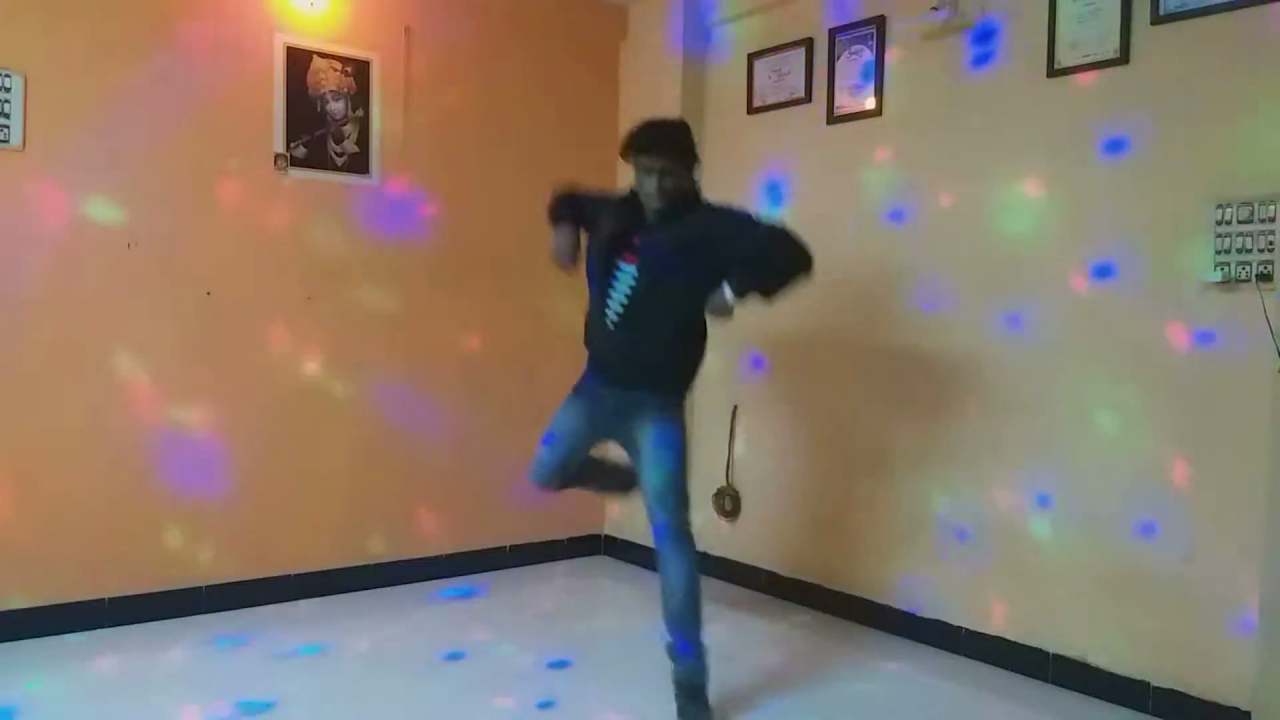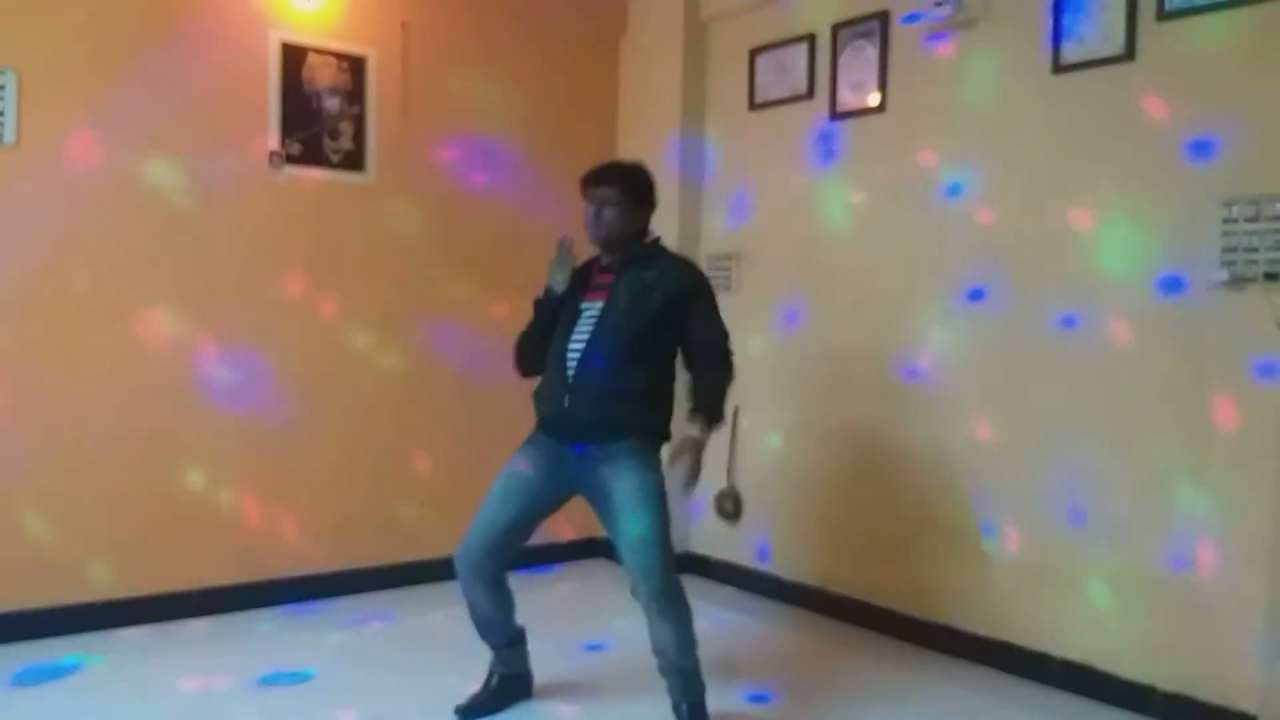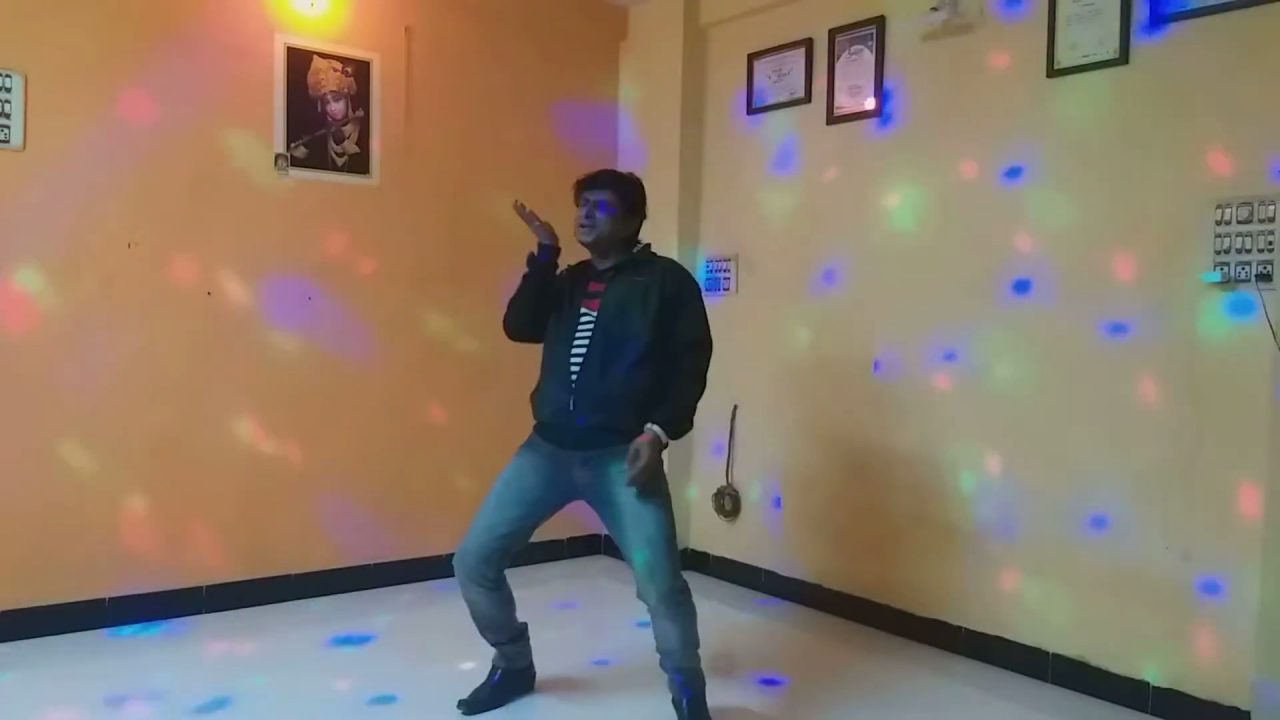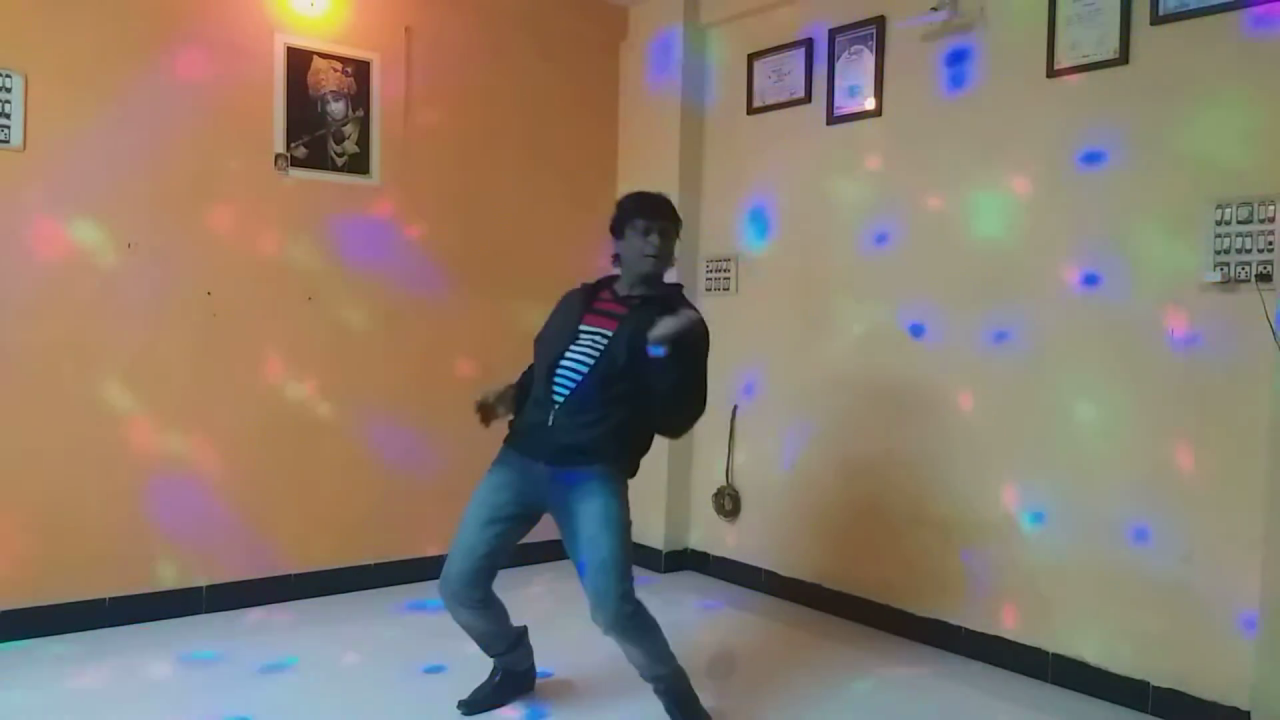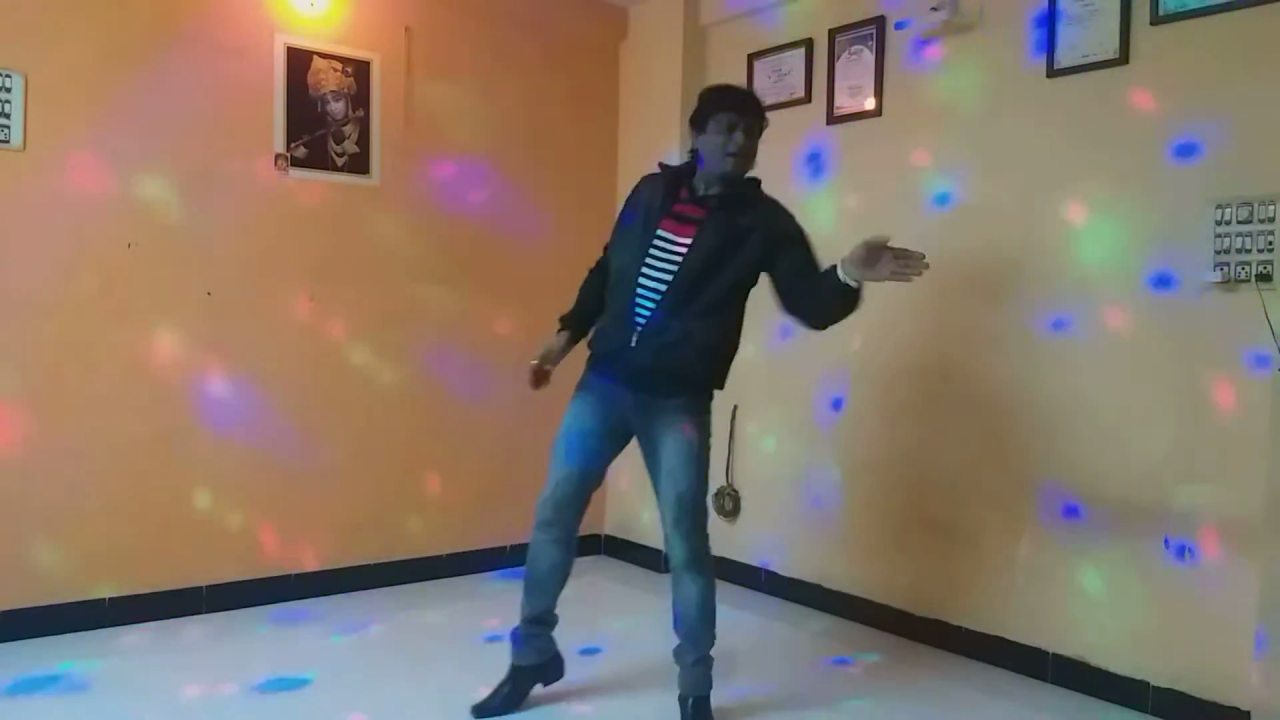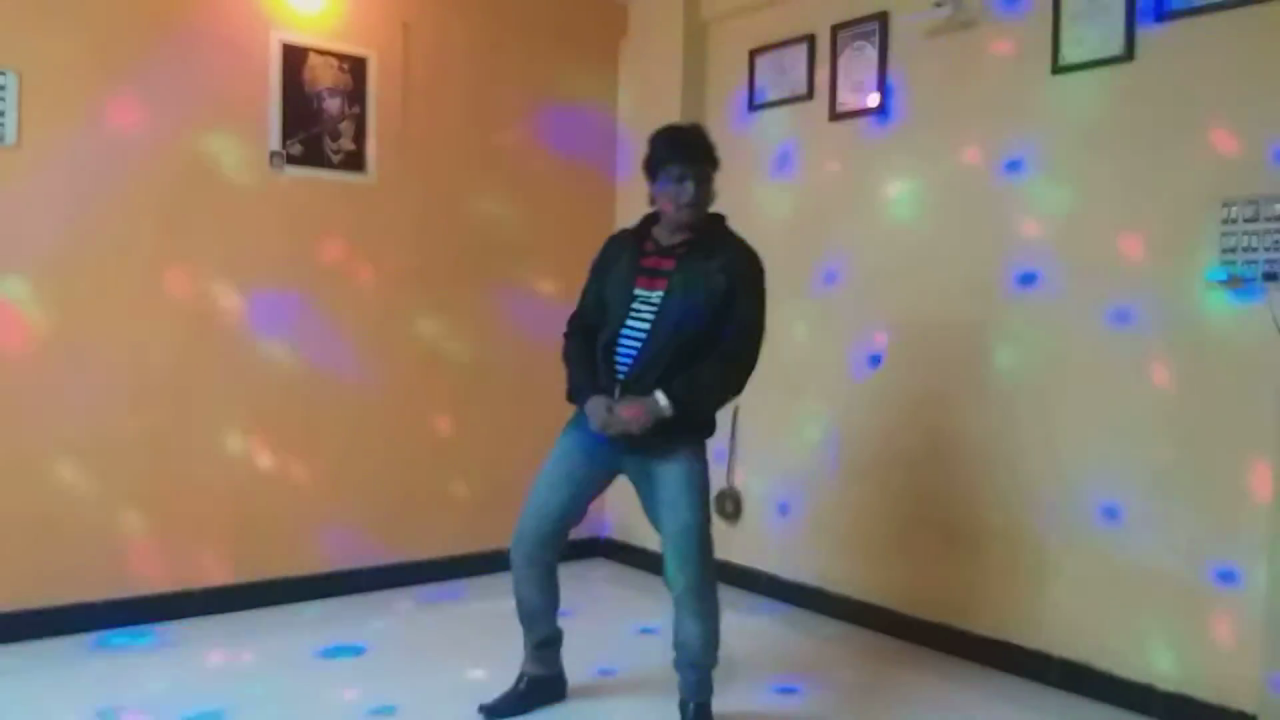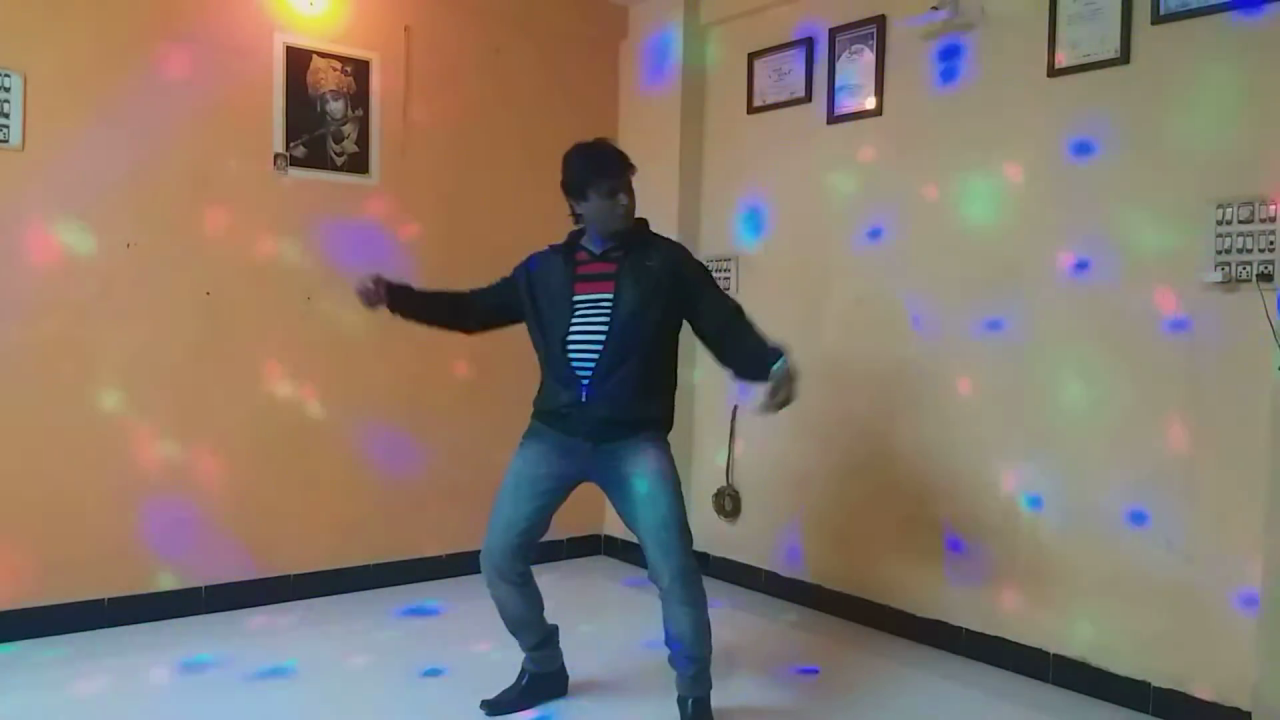
dt=0.7s
person 1, frame 1
left shoulder: (709, 227)
right shoulder: (621, 213)
left elbow: (792, 257)
right elbow: (572, 203)
left wrist: (739, 286)
right wrist: (565, 227)
left hip: (654, 399)
right hip: (597, 387)
left knee: (668, 528)
right knee: (546, 474)
right ankle: (629, 479)
person 1, frame 2
left shoulder: (675, 278)
right shoulder: (578, 280)
left elbow: (711, 364)
right elbow: (528, 361)
left wrist: (698, 423)
right wrist: (552, 294)
left hip: (623, 451)
right hip: (549, 443)
left knee: (653, 583)
right knee: (474, 559)
right ankle: (511, 671)
person 1, frame 3
left shoulder: (666, 281)
right shoulder: (568, 282)
left elbow: (690, 368)
right elbow: (518, 326)
left wrist: (657, 432)
right wrist: (545, 253)
left hip: (622, 454)
right hip: (548, 448)
left knee: (660, 582)
right knee: (473, 561)
right ankle: (514, 665)
person 1, frame 4
left shoulder: (678, 322)
right shoulder: (577, 302)
left elbow: (673, 420)
left wrist: (661, 348)
right wrist: (510, 397)
left hip: (593, 475)
right hip: (520, 461)
left knee: (611, 605)
right knee: (458, 586)
right ankle: (515, 666)
person 1, frame 5
left shoulder: (764, 222)
right shoulder: (651, 192)
left elbow: (812, 305)
right elbow: (607, 271)
left wrist: (850, 273)
right wrist: (569, 332)
left hip: (678, 399)
right hip: (603, 381)
left knee: (686, 543)
right knee: (554, 515)
right ankle: (533, 655)
person 1, frame 6
left shoulder: (733, 262)
right shoulder: (619, 251)
left elbow: (733, 361)
right elbow: (580, 330)
left wrist: (658, 403)
right wrist: (590, 395)
left hip: (670, 437)
right hip: (595, 424)
left knee: (689, 574)
right knee: (530, 545)
person 1, frame 7
left shoulder: (666, 262)
right shoulder: (544, 269)
left elbow: (722, 323)
right elbow: (476, 308)
left wrist: (771, 365)
right wrist: (394, 296)
left hip: (634, 439)
right hip: (554, 433)
left knee: (675, 569)
right knee: (500, 556)
right ankle: (544, 668)
